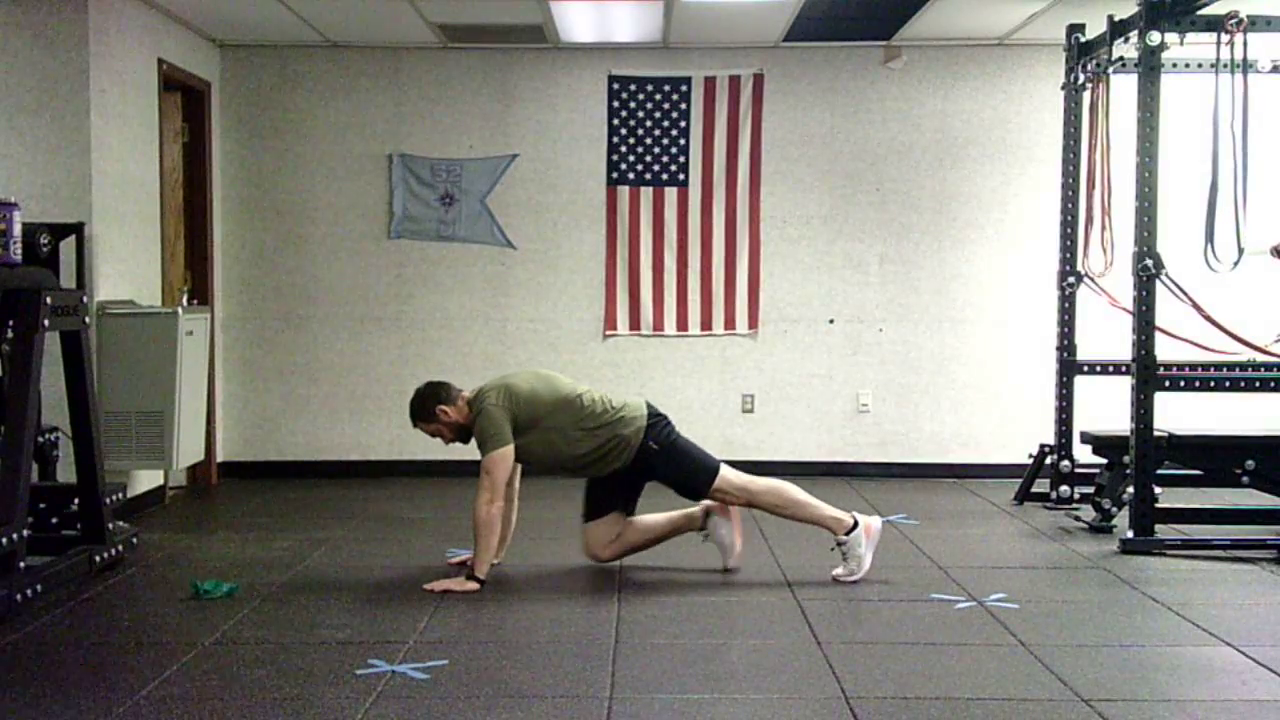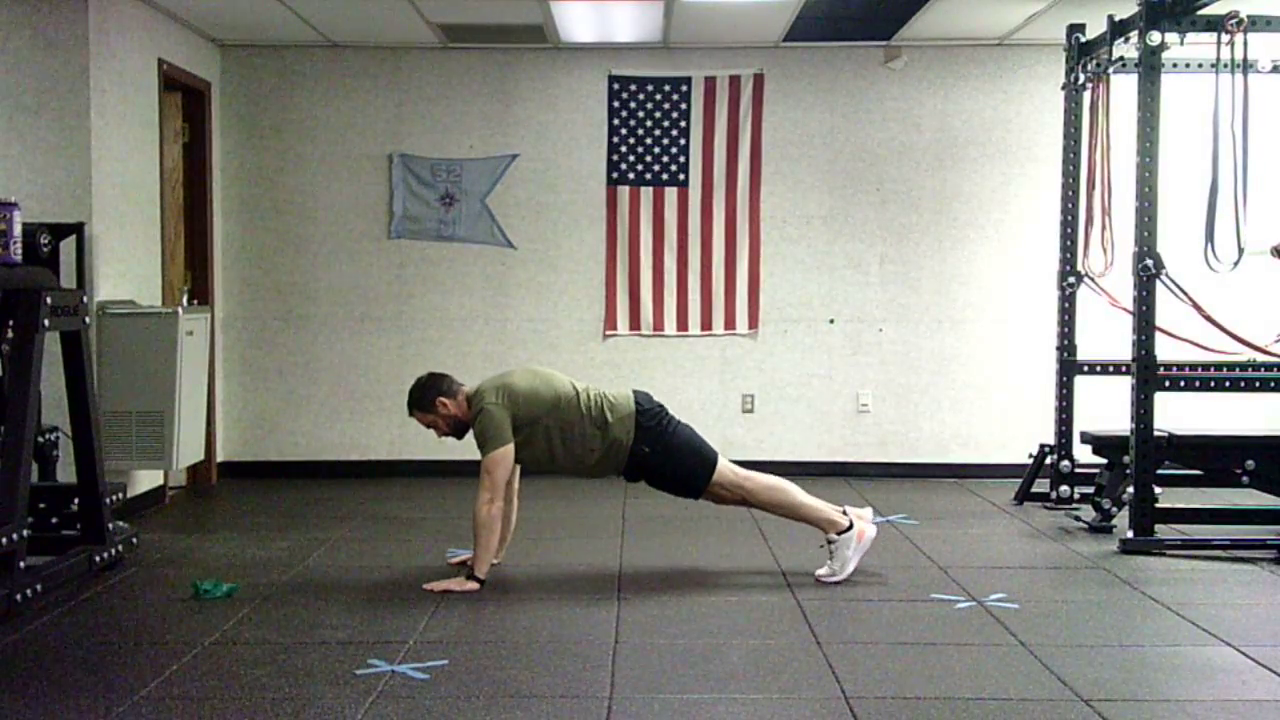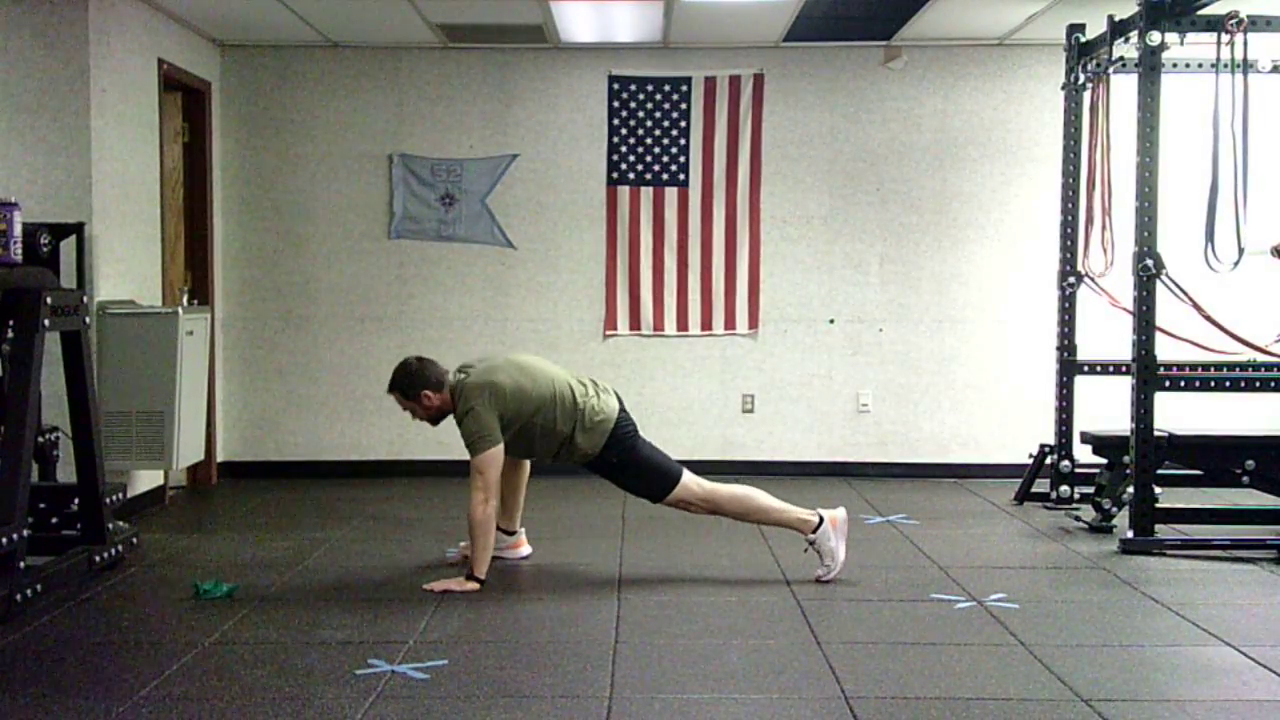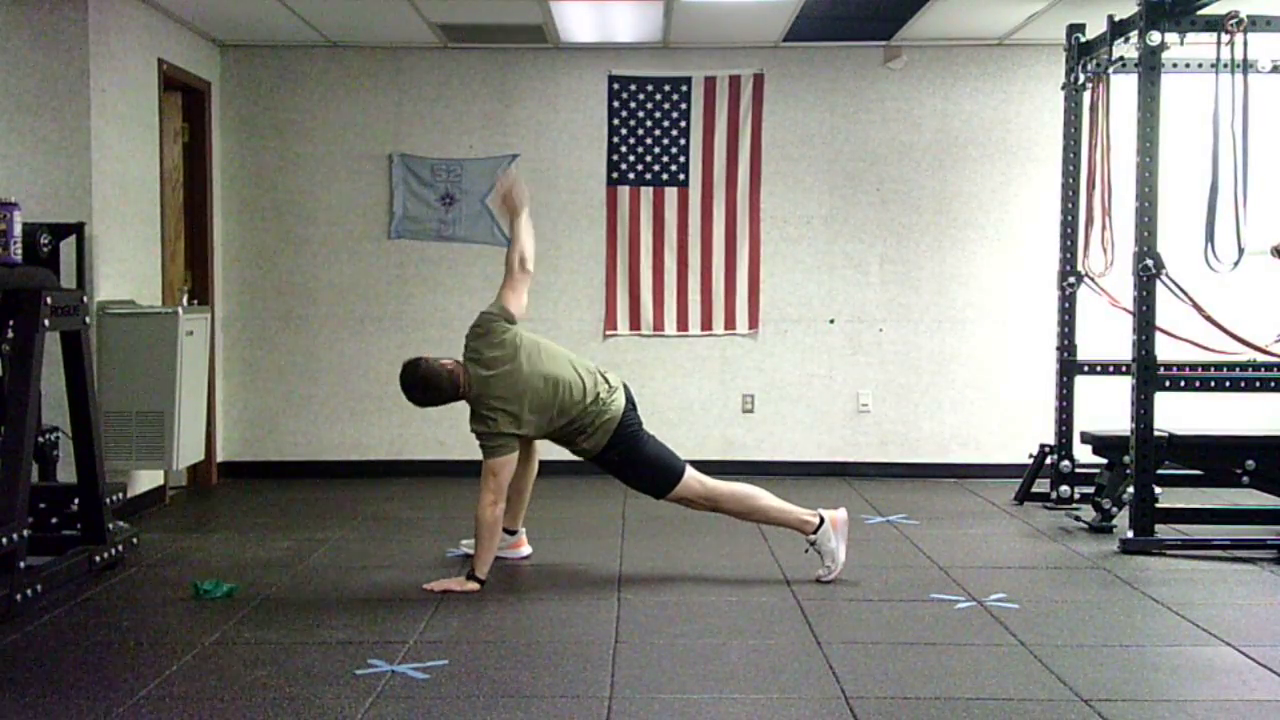
dt=1s
person 1, frame 1
left shoulder: (489, 411)
right shoulder: (498, 404)
left elbow: (491, 499)
right elbow: (509, 491)
left wrist: (476, 575)
right wrist: (494, 553)
left hip: (637, 436)
right hip: (618, 450)
left knee: (736, 488)
right knee: (601, 548)
left ankle: (850, 526)
right ankle: (704, 518)
person 1, frame 2
left shoulder: (489, 411)
right shoulder: (497, 400)
left elbow: (491, 499)
right elbow: (508, 489)
left wrist: (475, 576)
right wrist: (492, 553)
left hip: (636, 432)
right hip: (630, 430)
left knee: (734, 484)
right knee: (727, 491)
left ankle: (844, 528)
right ankle: (845, 516)
person 1, frame 3
left shoulder: (473, 407)
right shoulder: (468, 376)
left elbow: (484, 496)
left wrist: (475, 576)
right wrist: (488, 536)
left hip: (602, 436)
right hip: (597, 406)
left knee: (699, 496)
left ankle: (817, 523)
right ankle: (512, 538)
person 1, frame 4
left shoulder: (491, 414)
right shoulder: (485, 340)
left elbow: (493, 494)
right elbow: (521, 267)
left wrist: (475, 577)
right wrist: (518, 212)
left hip: (607, 433)
right hip: (606, 392)
left knee: (702, 493)
left ankle: (817, 524)
right ankle: (512, 538)
